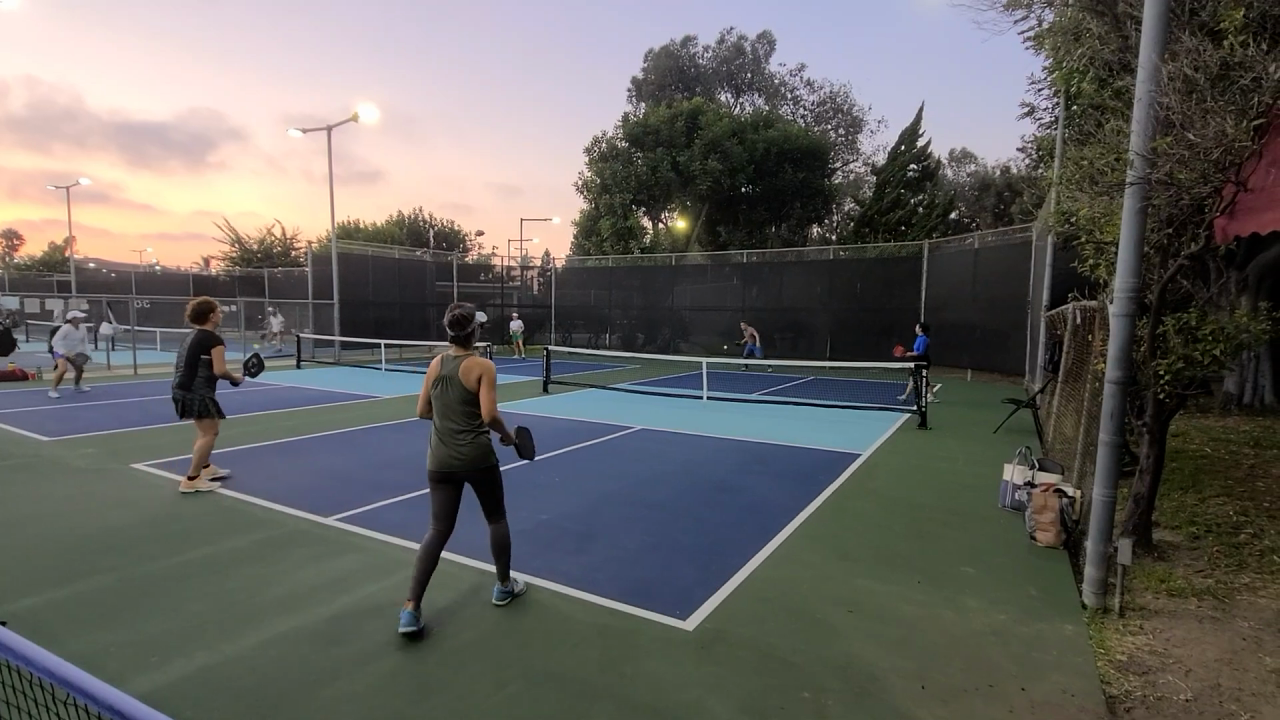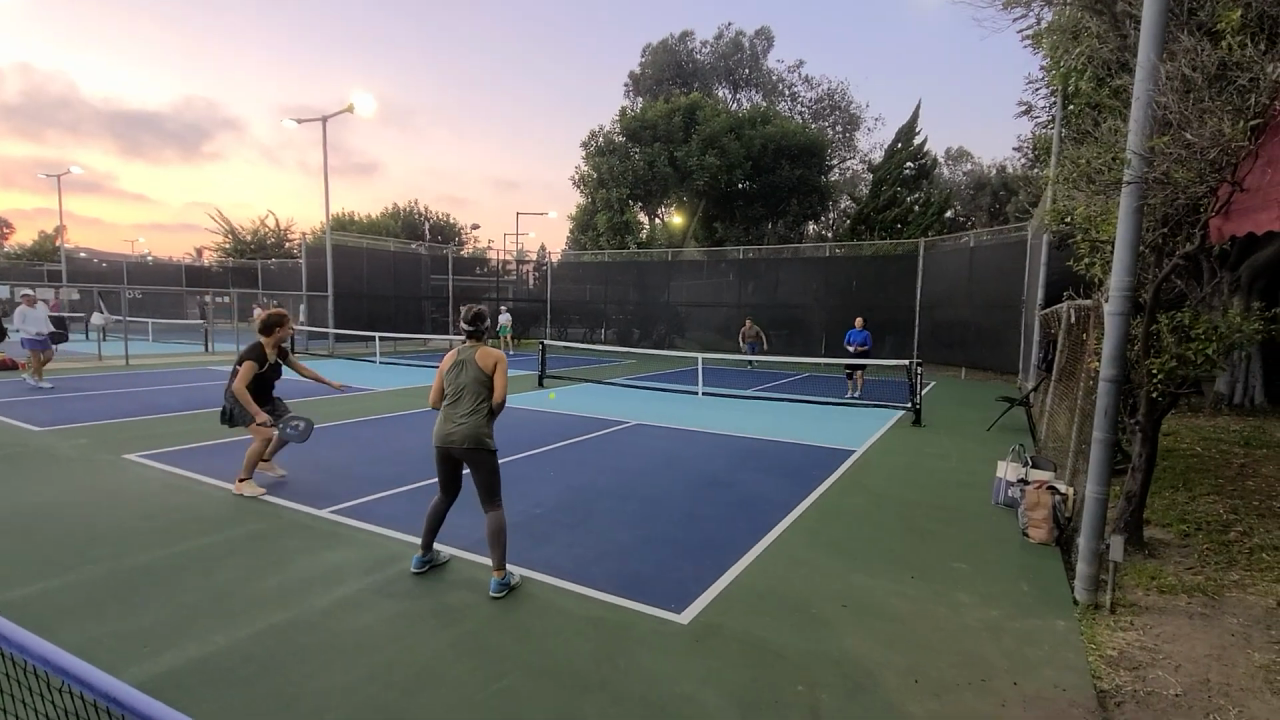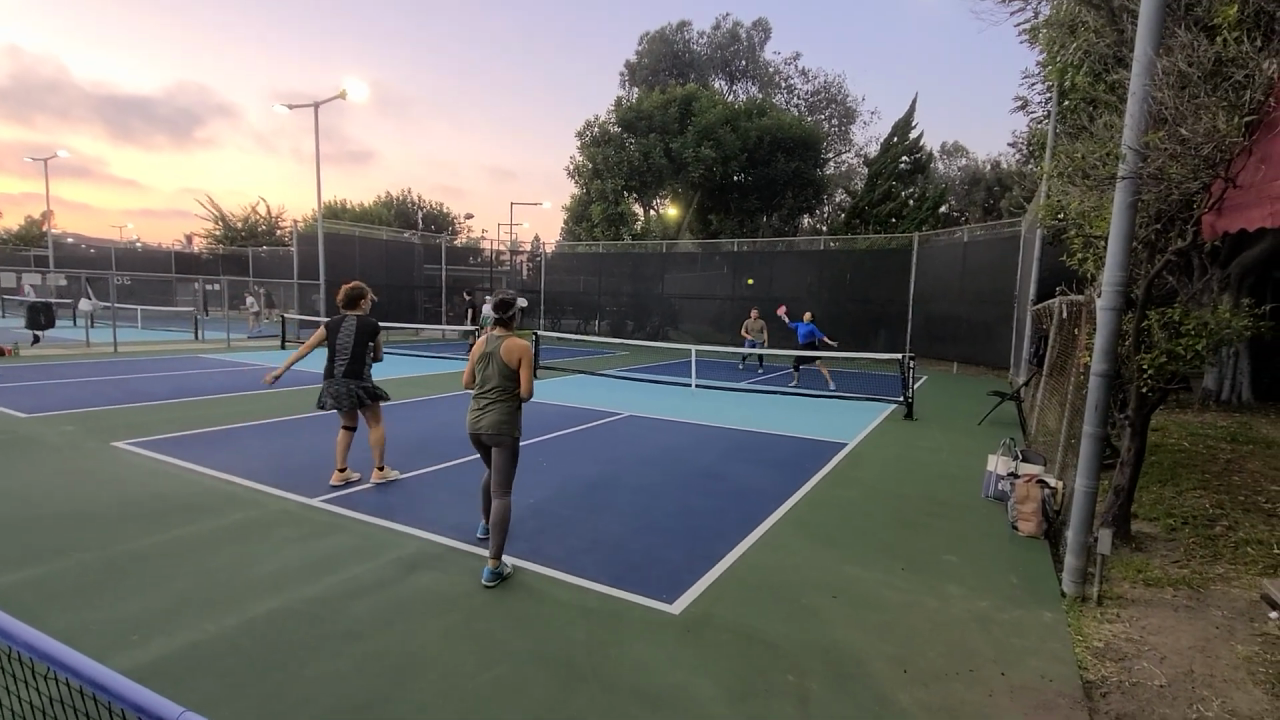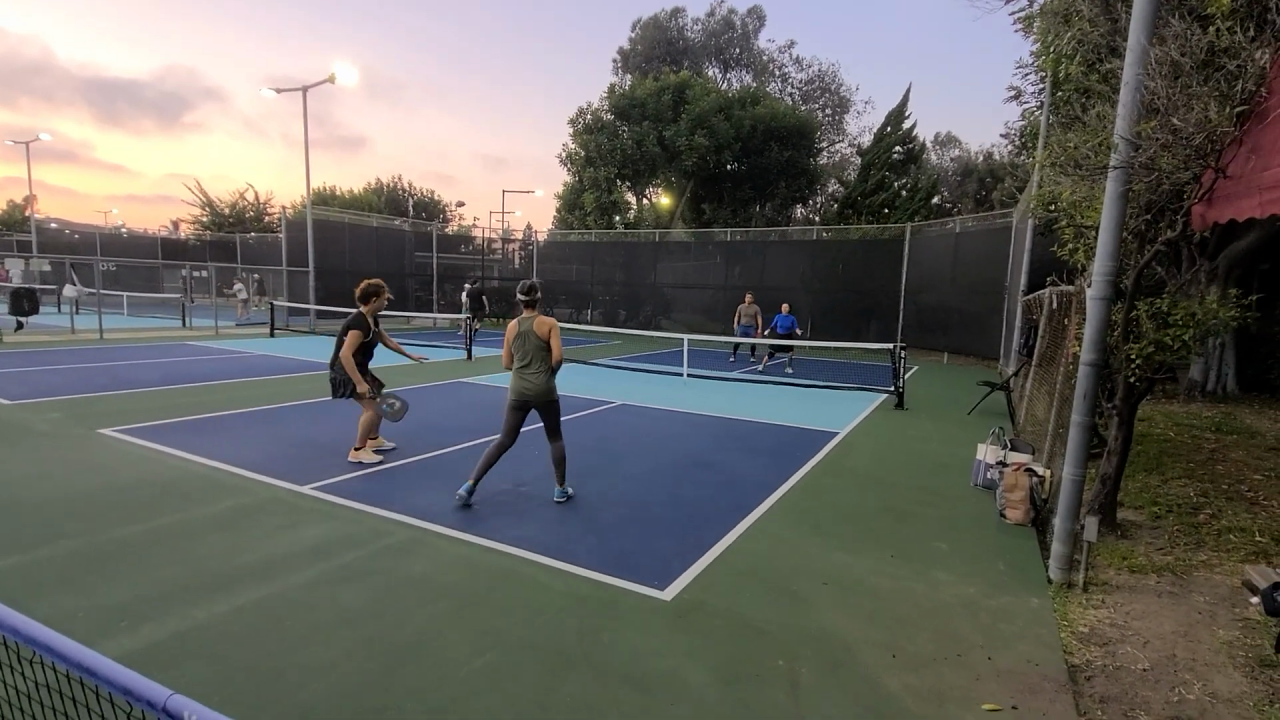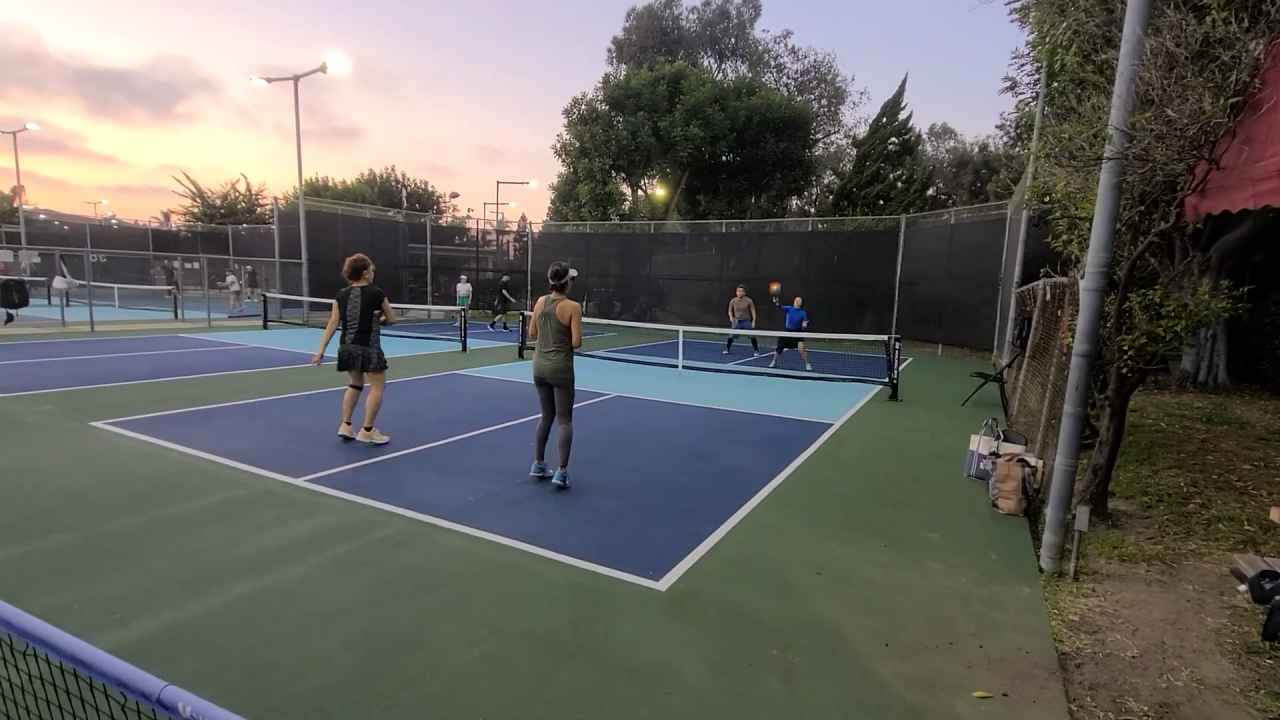
dt=1s
person 1, frame 1
left shoulder: (435, 365)
right shoulder: (482, 367)
left elbow: (423, 412)
right elbow: (490, 417)
right wrist: (506, 434)
left hip: (440, 459)
right hip: (477, 458)
left knee: (439, 529)
right knee: (497, 520)
left ankle: (411, 607)
right ankle: (504, 586)
person 1, frame 2
left shoulder: (450, 357)
right shoulder: (496, 356)
left elbow: (434, 402)
right elbow: (499, 399)
left hip: (444, 436)
right hip: (476, 438)
left knee: (446, 495)
right knee: (493, 506)
left ankle: (423, 555)
right ankle: (499, 578)
person 1, frame 3
left shoulder: (481, 342)
right shoulder: (521, 347)
left elbow: (467, 382)
right elbow: (526, 393)
left hip: (476, 422)
right hip: (503, 425)
left knee: (493, 473)
right knee: (502, 492)
left ankle: (486, 524)
right ankle: (493, 566)
person 1, frame 4
left shoulder: (512, 326)
right shoulder: (549, 323)
left elbow: (506, 363)
right elbow: (558, 358)
right wrist: (550, 373)
left hip: (518, 390)
right hip: (544, 391)
left knee: (504, 440)
right knee: (555, 438)
left ankle: (470, 485)
right ankle: (561, 488)
person 1, frame 5
left shoulder: (540, 302)
right shoulder: (572, 307)
left elbow: (532, 334)
right elbow: (576, 342)
left hip: (539, 367)
right hip: (560, 369)
left knee: (547, 416)
right knee: (564, 421)
left ankle: (538, 464)
right ankle: (561, 472)
person 2, frame 1
left shoulder: (191, 336)
right shoulder: (214, 339)
right elbow: (220, 370)
right wrist: (235, 378)
left hip: (181, 389)
right hip: (198, 392)
left knee: (205, 430)
right knee: (210, 434)
left ankle: (205, 468)
right ankle: (191, 480)
person 2, frame 2
left shoulder: (280, 352)
right shoulder: (254, 354)
left elbow: (303, 370)
right elbow: (238, 387)
left wrist: (331, 383)
right wrist: (258, 414)
left hip: (265, 398)
right hip: (242, 402)
right knee: (263, 437)
left ankle: (265, 461)
right ankle: (243, 482)
person 2, frame 3
left shoulder: (331, 324)
right shoulder: (372, 325)
left elbow: (306, 348)
right elbow: (378, 357)
left wrist: (281, 370)
left hip: (333, 381)
right hip: (358, 382)
left knee: (349, 424)
right knee: (375, 423)
left ankle: (340, 473)
right ankle: (380, 471)
person 2, frame 4
left shoulder: (371, 320)
right shoulder: (358, 322)
left elbow: (386, 341)
right elbow: (345, 354)
left wrist: (410, 355)
right wrist: (360, 383)
left hip: (359, 369)
right hip: (346, 372)
left knee: (377, 400)
right knee: (372, 406)
left ankle: (372, 439)
right ankle: (357, 450)
person 2, frame 5
left shoulder: (341, 295)
right shoulder: (376, 294)
left elbow: (332, 324)
right elbow: (391, 319)
left wrist: (321, 350)
left hip: (347, 346)
right hip: (367, 347)
left knee: (355, 385)
right knee: (377, 387)
left ankle: (346, 425)
right ankle: (367, 431)
